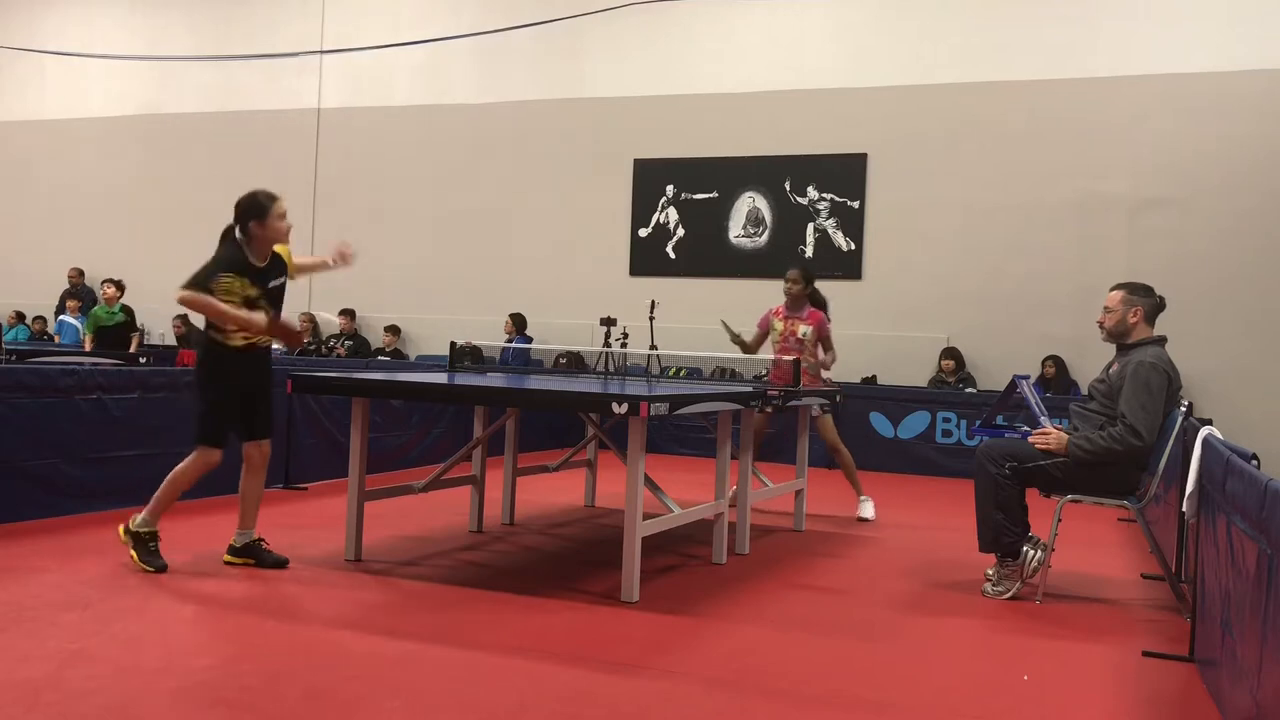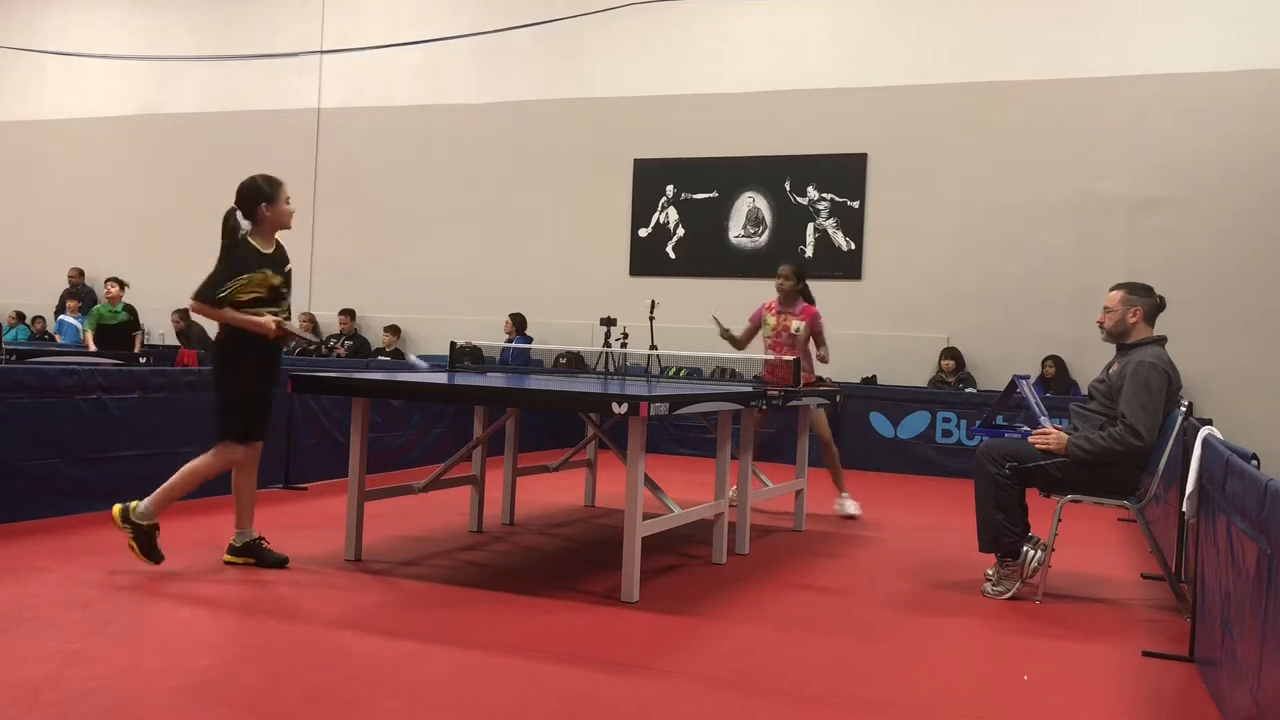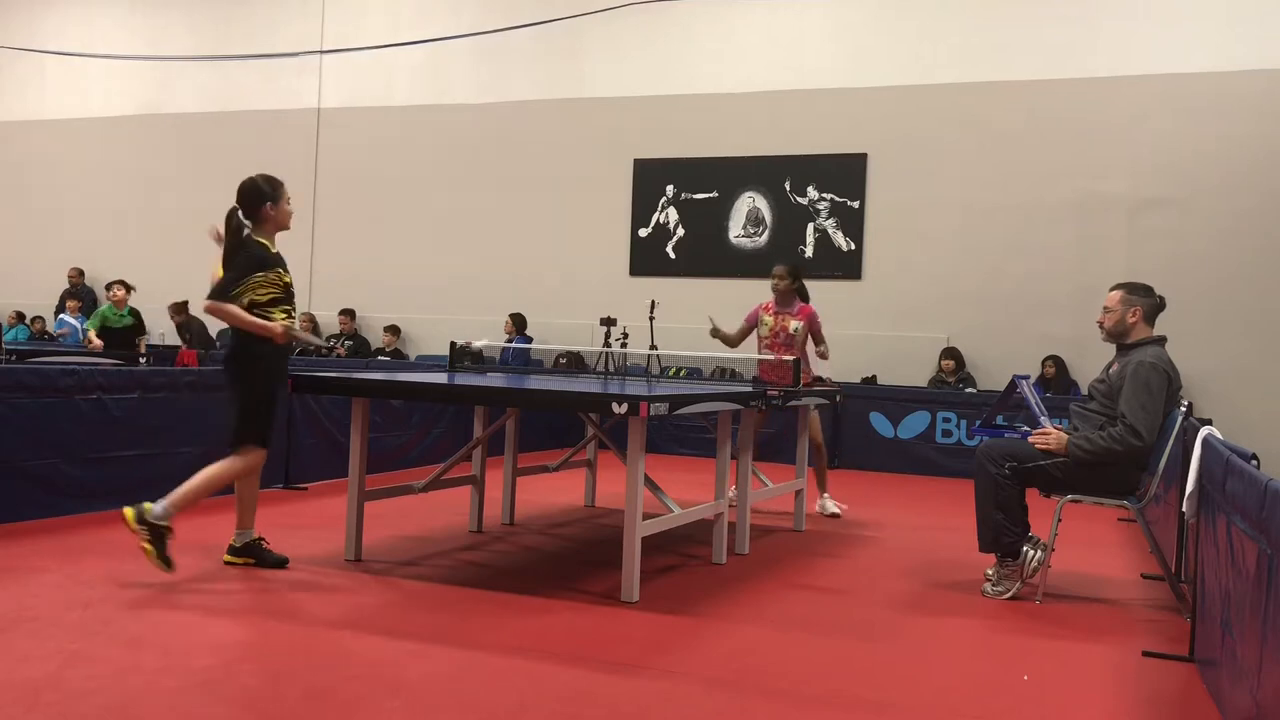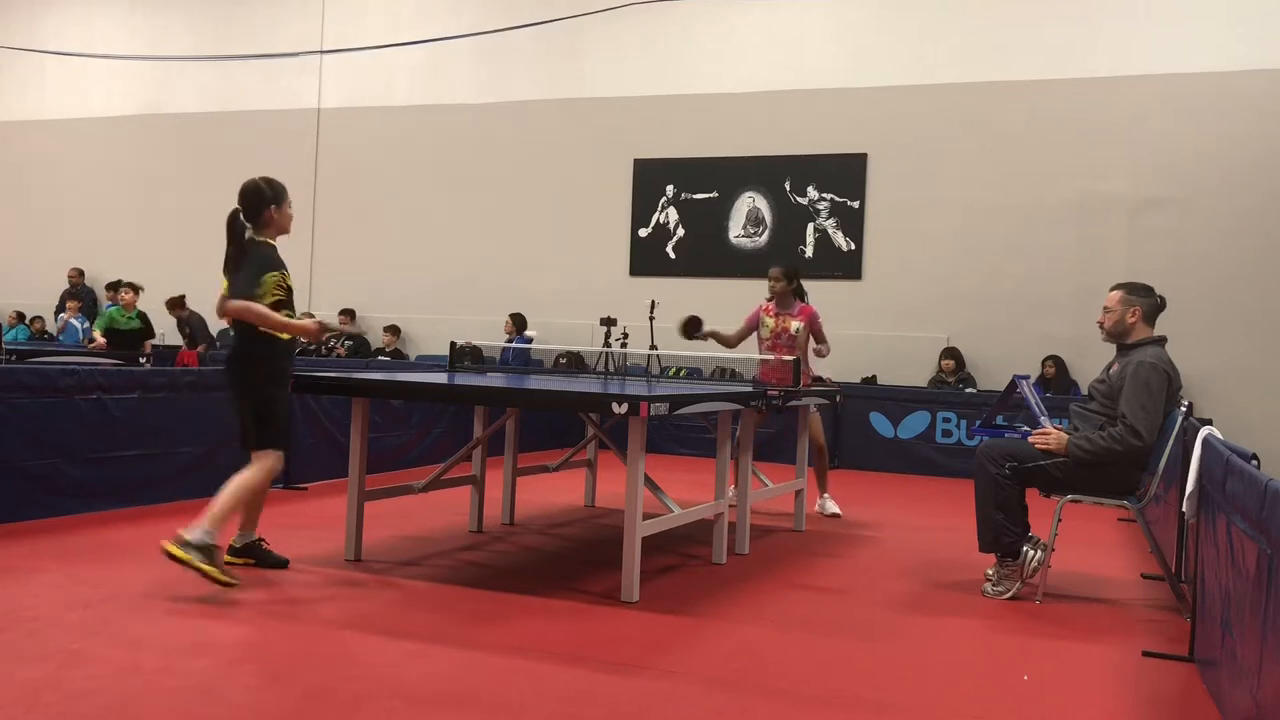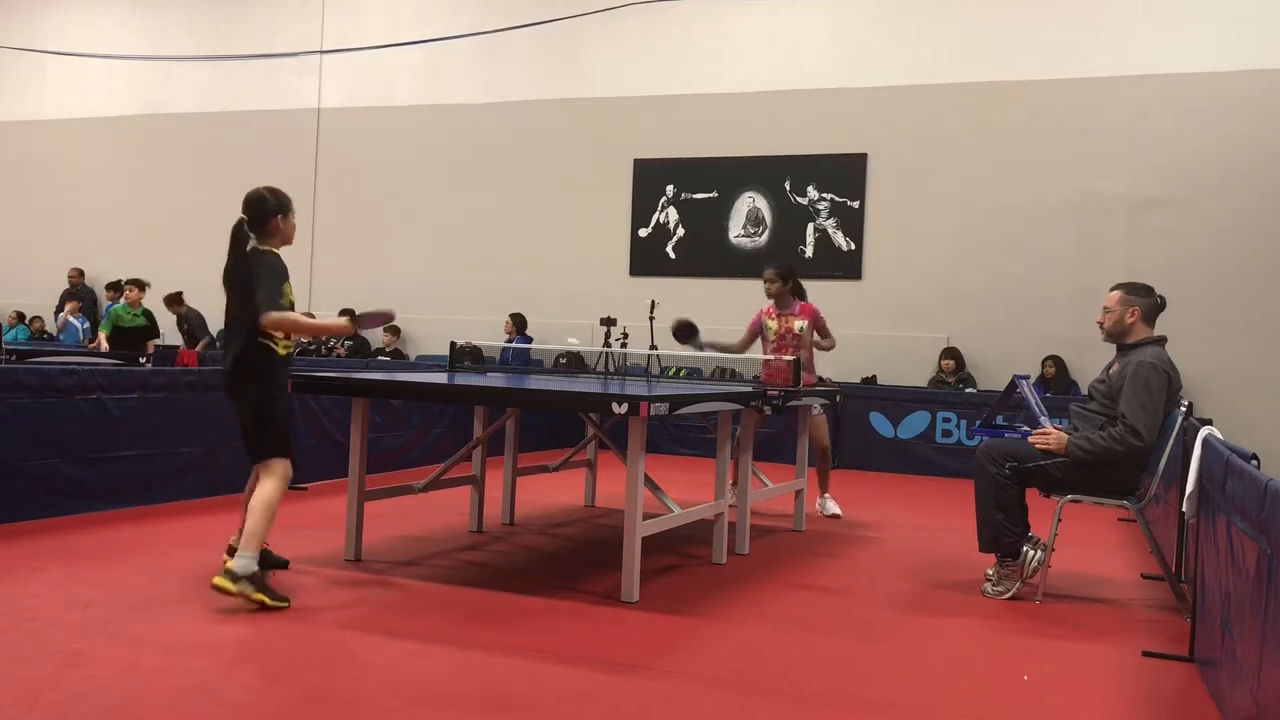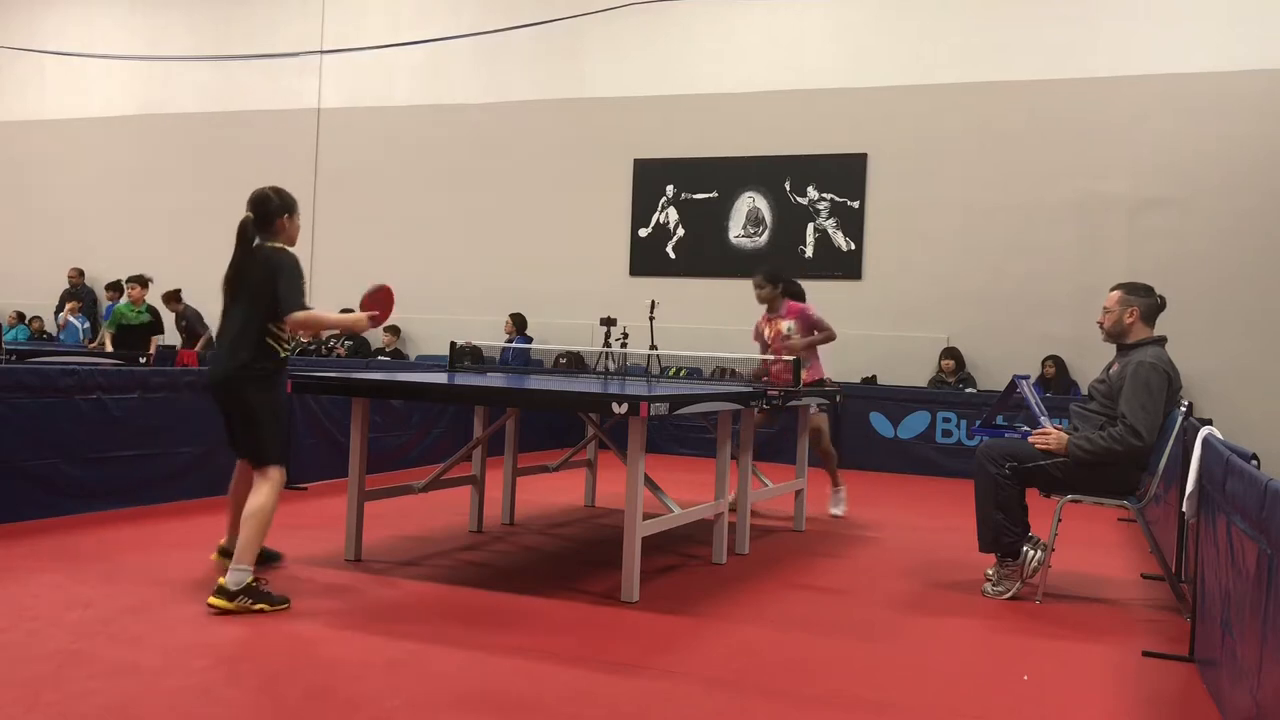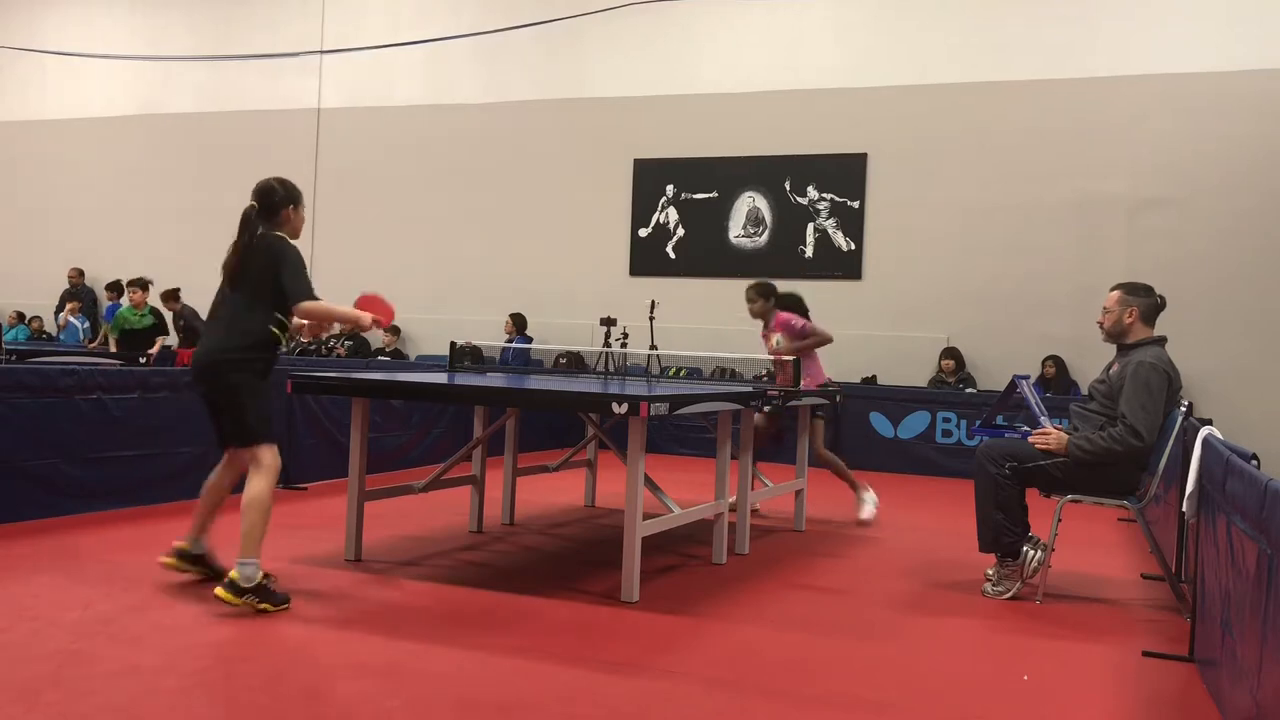
dt=0.1s
person 1, frame 1
left shoulder: (278, 257)
right shoulder: (229, 261)
right elbow: (186, 296)
left wrist: (325, 263)
right wrist: (240, 316)
left hip: (256, 368)
right hip: (221, 369)
left knee: (260, 452)
right knee: (208, 456)
left ankle: (244, 542)
right ankle: (141, 528)
person 1, frame 2
left shoulder: (275, 248)
right shoulder: (242, 254)
right elbow: (201, 304)
right wrist: (254, 322)
left hip: (260, 364)
right hip: (240, 363)
left knee: (251, 451)
right knee: (231, 454)
left ankle: (243, 540)
right ankle: (141, 514)
person 1, frame 3
left shoulder: (264, 249)
right shoulder: (254, 255)
right elbow: (213, 304)
right wrist: (267, 326)
left hip: (265, 366)
right hip: (253, 365)
left knee: (253, 454)
right knee: (249, 458)
left ankle: (244, 541)
right ankle: (154, 516)
person 1, frame 4
left shoulder: (251, 248)
right shoulder: (259, 254)
right elbow: (231, 306)
right wrist: (295, 326)
left hip: (259, 366)
right hip: (258, 368)
left knee: (266, 456)
right knee: (266, 461)
left ankle: (246, 541)
right ankle: (196, 540)
person 1, frame 5
left shoulder: (243, 259)
right shoulder: (269, 263)
right elbow: (270, 318)
right wrist: (331, 327)
left hip: (244, 374)
right hip: (260, 377)
left knee: (260, 460)
right knee: (276, 470)
left ankle: (248, 546)
right ankle: (240, 571)
person 1, frame 6
left shoulder: (247, 258)
right shoulder: (281, 260)
right elbow: (294, 317)
right wrist: (350, 322)
left hip: (228, 374)
right hip: (253, 377)
left knee: (249, 462)
right knee: (270, 476)
left ankle: (234, 544)
right ankle: (237, 584)
person 1, frame 7
left shoulder: (251, 248)
right shoulder: (282, 250)
right elbow: (306, 307)
left wrist: (293, 323)
right wrist: (358, 316)
left hip: (215, 363)
right hip: (237, 367)
left knee: (237, 459)
right knee: (265, 463)
left ankle: (192, 548)
right ankle: (245, 579)
person 2, frame 1
left shoulder: (1147, 365)
right shoulder: (1131, 356)
left elbow: (1133, 438)
left wrist: (1070, 445)
right wrist: (1068, 433)
left hip: (1110, 468)
right hip: (1095, 455)
left knee: (994, 455)
right knee: (997, 452)
left ankle: (1013, 554)
right ankle: (1020, 544)
person 2, frame 2
left shoulder: (1147, 365)
right shoulder: (1130, 356)
left elbow: (1133, 438)
left wrist: (1070, 445)
right wrist: (1068, 434)
left hip: (1109, 468)
right hip: (1095, 455)
left knee: (994, 455)
right knee: (996, 452)
left ankle: (1013, 553)
right ankle: (1020, 545)
person 2, frame 3
left shoulder: (1147, 365)
right shoulder: (1131, 356)
left elbow: (1133, 438)
left wrist: (1069, 446)
right wrist: (1067, 433)
left hip: (1110, 469)
right hip: (1094, 455)
left knee: (994, 454)
right knee: (997, 452)
left ankle: (1013, 554)
right ankle: (1020, 544)
person 2, frame 4
left shoulder: (1147, 365)
right shoulder: (1131, 356)
left elbow: (1133, 438)
left wrist: (1070, 445)
right wrist: (1067, 433)
left hip: (1109, 468)
right hip: (1095, 456)
left knee: (994, 455)
right knee: (997, 452)
left ankle: (1013, 554)
right ankle: (1020, 545)
person 2, frame 5
left shoulder: (1147, 365)
right shoulder: (1131, 356)
left elbow: (1133, 438)
left wrist: (1069, 446)
right wrist: (1067, 434)
left hip: (1109, 469)
right hip: (1094, 456)
left knee: (993, 454)
right knee: (998, 452)
left ankle: (1012, 554)
right ankle: (1020, 545)
person 2, frame 6
left shoulder: (1147, 365)
right shoulder: (1131, 356)
left elbow: (1133, 438)
left wrist: (1070, 445)
right wrist: (1067, 434)
left hip: (1109, 469)
right hip: (1095, 456)
left knee: (994, 455)
right knee: (997, 452)
left ankle: (1013, 554)
right ankle: (1020, 545)
person 2, frame 7
left shoulder: (1147, 365)
right shoulder: (1131, 357)
left elbow: (1133, 438)
left wrist: (1070, 445)
right wrist: (1067, 434)
left hip: (1109, 469)
right hip: (1094, 456)
left knee: (993, 455)
right knee: (997, 451)
left ankle: (1013, 554)
right ankle: (1020, 544)
person 3, frame 1
left shoulder: (818, 318)
right shoulder: (772, 315)
left elbow: (830, 352)
right elbow: (752, 349)
left wrist: (828, 361)
right wrist: (740, 342)
left hip: (810, 387)
left knee: (834, 444)
right knee: (752, 436)
left ankle: (863, 498)
right ankle: (740, 488)
person 3, frame 2
left shoulder: (810, 314)
right shoulder: (764, 310)
left elbow: (822, 346)
right elbow: (741, 344)
left wrist: (823, 354)
right wrist: (728, 336)
left hip: (803, 383)
left knee: (825, 439)
left ankle: (843, 496)
right ankle: (740, 489)
person 3, frame 3
left shoulder: (808, 313)
right shoulder: (761, 310)
left elbow: (820, 343)
right elbow: (735, 340)
left wrist: (823, 352)
right wrist: (717, 332)
left hip: (798, 384)
left knee: (816, 442)
left ankle: (823, 497)
right ankle: (739, 489)
person 3, frame 4
left shoulder: (808, 313)
right shoulder: (761, 312)
left elbow: (824, 343)
right elbow: (733, 342)
left wrist: (823, 350)
right wrist: (711, 334)
left hip: (799, 385)
left knee: (818, 443)
left ankle: (824, 497)
right ankle: (738, 489)
person 3, frame 5
left shoulder: (809, 312)
right shoulder: (763, 316)
left elbow: (830, 340)
right elbow: (739, 348)
left wrist: (822, 345)
right wrist: (709, 345)
left hip: (805, 386)
left knee: (822, 445)
left ankle: (824, 496)
right ankle: (735, 489)
person 3, frame 6
left shoulder: (798, 310)
right shoulder: (762, 324)
left elbow: (831, 334)
left wrist: (803, 342)
left hip: (809, 383)
left knee: (820, 441)
left ankle: (837, 489)
person 3, frame 7
left shoulder: (786, 320)
right shoulder: (766, 331)
left elbow: (826, 338)
left wrist: (791, 349)
left hip: (813, 390)
left knee: (817, 451)
right knee: (752, 432)
left ankle: (863, 492)
